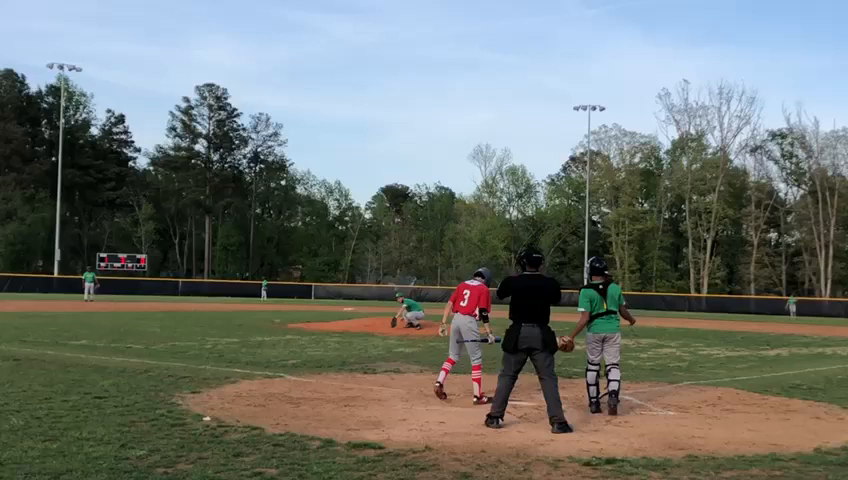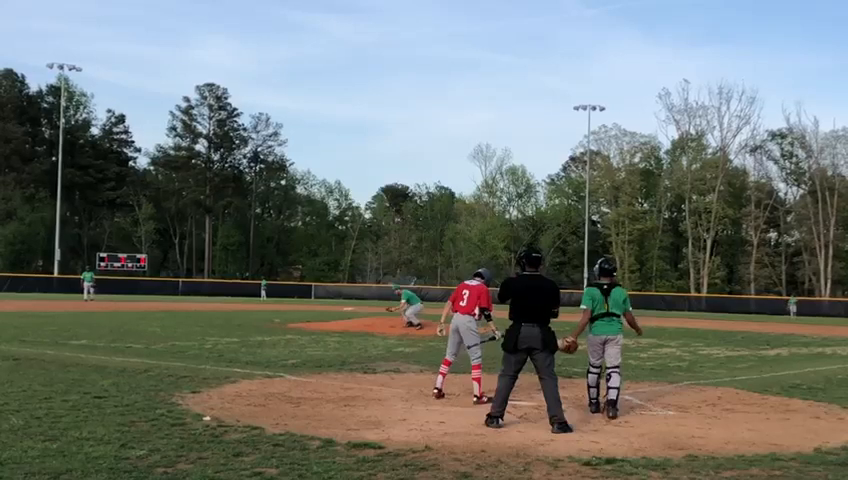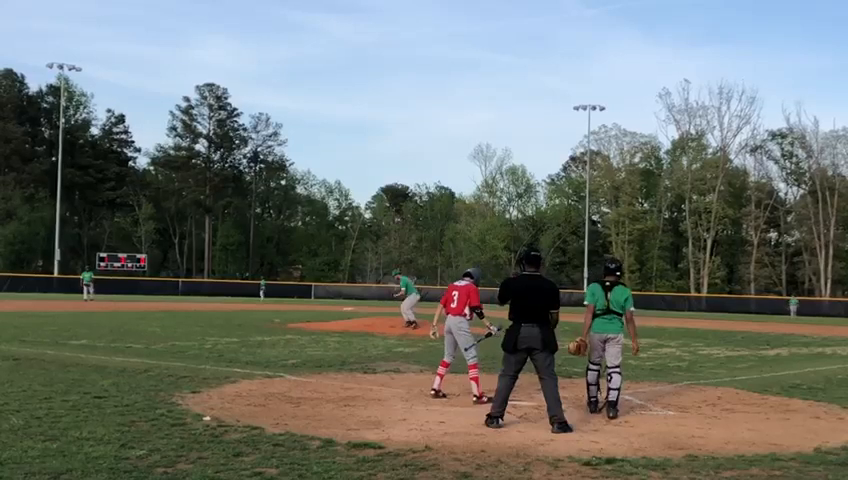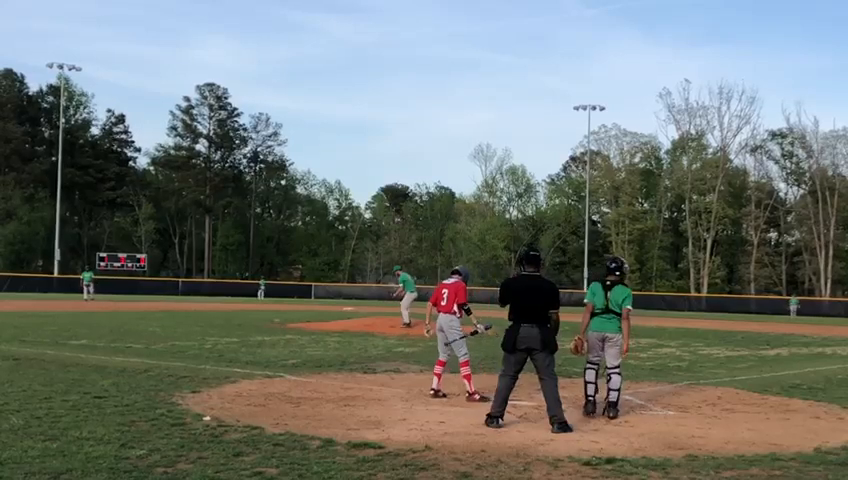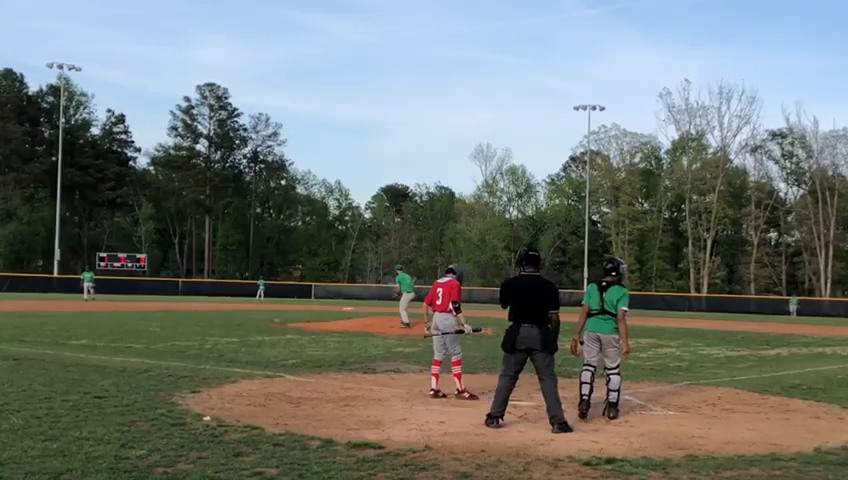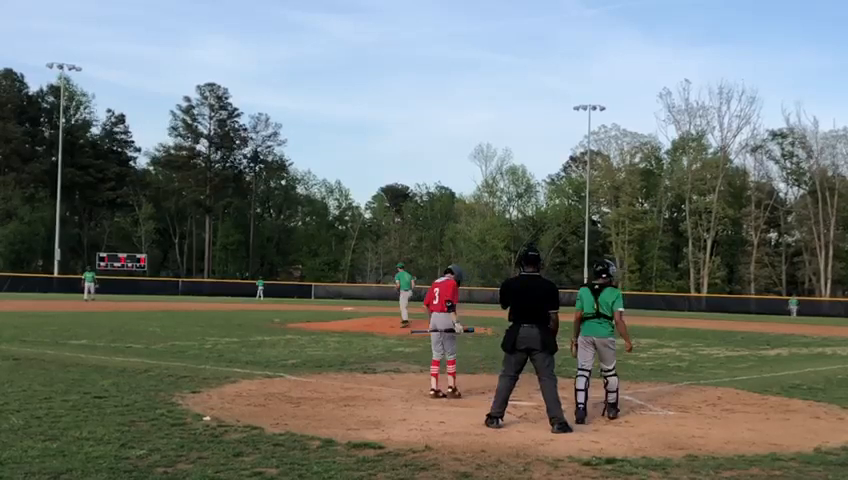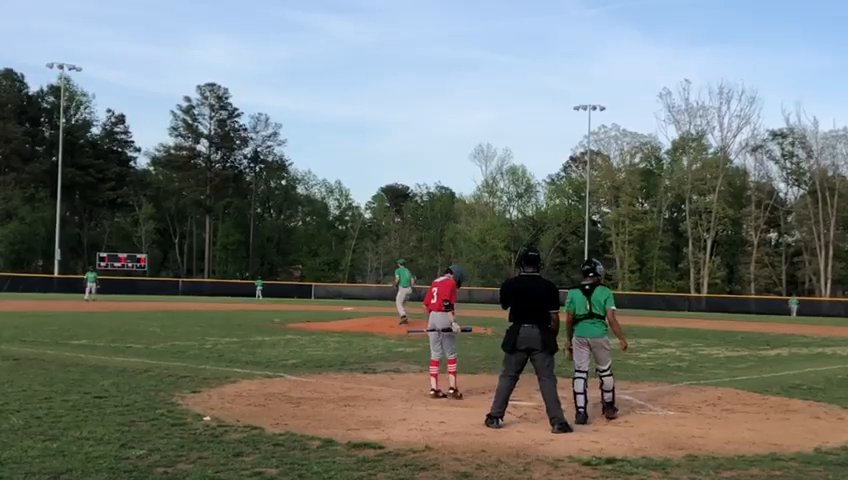
dt=0.2s
person 1, frame 1
left shoulder: (512, 282)
right shoulder: (550, 283)
left elbow: (499, 295)
right elbow: (556, 300)
left hip: (517, 333)
right hip: (541, 334)
left knee: (507, 375)
right knee: (548, 378)
left ankle: (495, 417)
right ankle: (557, 421)
person 1, frame 2
left shoulder: (512, 282)
right shoulder: (550, 285)
left elbow: (501, 299)
right elbow: (555, 313)
left hip: (517, 333)
right hip: (541, 334)
left knee: (507, 375)
right knee: (548, 378)
left ankle: (495, 417)
right ankle: (557, 421)
person 1, frame 3
left shoulder: (511, 283)
right shoulder: (550, 286)
left elbow: (501, 301)
right elbow: (555, 317)
left hip: (517, 333)
right hip: (541, 334)
left knee: (507, 375)
right knee: (548, 378)
left ankle: (495, 417)
right ankle: (557, 421)
person 1, frame 4
left shoulder: (510, 283)
right shoulder: (549, 286)
left elbow: (502, 303)
right elbow: (554, 317)
right wrist: (551, 337)
left hip: (517, 333)
right hip: (541, 335)
left knee: (507, 376)
right knee: (548, 378)
left ankle: (495, 417)
right ankle: (557, 421)
person 1, frame 5
left shoulder: (510, 284)
right shoulder: (549, 286)
left elbow: (503, 305)
right elbow: (554, 318)
right wrist: (553, 339)
left hip: (517, 333)
right hip: (540, 335)
left knee: (507, 376)
right knee: (548, 378)
left ankle: (495, 417)
right ankle: (557, 422)
person 1, frame 6
left shoulder: (510, 284)
right shoulder: (549, 286)
left elbow: (503, 305)
right elbow: (554, 318)
right wrist: (551, 338)
left hip: (517, 334)
right hip: (540, 335)
left knee: (507, 376)
right knee: (547, 379)
left ankle: (495, 417)
right ankle: (557, 422)
person 1, frame 7
left shoulder: (510, 284)
right shoulder: (549, 286)
left elbow: (504, 306)
right elbow: (554, 318)
right wrist: (552, 339)
left hip: (517, 334)
right hip: (541, 335)
left knee: (507, 376)
right knee: (547, 379)
left ankle: (495, 417)
right ankle: (557, 422)
person 2, frame 1
left shoulder: (586, 291)
right shoulder: (615, 287)
left elbow: (585, 318)
right elbow: (623, 311)
left wrist: (572, 336)
right wrist: (632, 319)
left hip: (594, 332)
right hip: (613, 331)
left knee: (593, 366)
right knee: (613, 365)
left ankle: (594, 403)
right ankle: (613, 396)
person 2, frame 2
left shoulder: (590, 290)
right shoulder: (621, 291)
left elbow: (585, 317)
right elbow: (629, 317)
left wrist: (574, 336)
right wrist: (638, 329)
left hip: (596, 333)
right hip: (614, 333)
left knee: (594, 368)
right knee: (613, 368)
left ankle: (594, 403)
right ankle: (611, 405)
person 2, frame 3
left shoulder: (593, 287)
right shoulder: (625, 291)
left elbow: (589, 312)
right elbow: (629, 318)
left wrist: (584, 335)
right wrist: (634, 341)
left hip: (597, 331)
right hip: (615, 332)
left knee: (593, 365)
right knee: (614, 368)
left ankle: (593, 402)
right ankle: (612, 407)
person 2, frame 4
left shoulder: (595, 286)
right shoulder: (625, 290)
left elbow: (588, 311)
right elbow: (625, 317)
left wrist: (581, 333)
right wrist: (626, 340)
left hip: (595, 330)
right hip: (614, 332)
left knee: (591, 364)
right knee: (614, 368)
left ankle: (590, 401)
right ankle: (612, 407)
person 2, frame 5
left shoulder: (592, 287)
right shoulder: (621, 291)
left elbow: (584, 312)
right elbow: (620, 318)
left wrist: (577, 334)
right wrist: (625, 342)
left hip: (591, 331)
right hip: (610, 332)
left knee: (588, 366)
right knee: (613, 369)
left ankle: (584, 401)
right ankle: (612, 407)
person 2, frame 6
left shoulder: (583, 291)
right shoulder: (614, 292)
left elbow: (577, 317)
right elbow: (618, 320)
left wrist: (575, 337)
right wrist: (627, 340)
left hip: (586, 334)
right hip: (605, 335)
left knee: (583, 371)
right knee: (609, 371)
left ankle: (581, 409)
right ankle: (612, 408)
person 2, frame 7
left shoulder: (573, 292)
right shoulder: (605, 291)
left elbow: (569, 320)
right elbow: (611, 318)
left wrist: (569, 341)
right wrist: (622, 338)
left hip: (580, 336)
right hip: (599, 335)
left knee: (580, 373)
right knee: (605, 371)
left ankle: (581, 413)
right ankle: (609, 408)
person 3, frame 1
left shoulder: (462, 285)
right shoulder: (484, 289)
left elbow: (449, 304)
right elbow: (483, 313)
left wrist: (443, 323)
right wrist: (489, 332)
left hip: (456, 320)
right hip: (469, 322)
left knee: (453, 355)
right knee: (476, 359)
left ankle: (440, 382)
right ankle: (478, 396)
person 3, frame 2
left shoulder: (462, 285)
right shoulder: (483, 289)
left elbow: (449, 303)
right elbow: (485, 311)
left wrist: (441, 323)
right wrist: (494, 329)
left hip: (455, 319)
right hip: (468, 322)
left knee: (450, 355)
right knee: (476, 358)
left ankle: (437, 388)
right ankle: (478, 395)
person 3, frame 3
left shoulder: (452, 286)
right shoulder: (472, 288)
left elbow: (440, 306)
right elbow: (477, 310)
left wrist: (434, 325)
right wrist: (489, 326)
left hip: (449, 321)
right hip: (460, 323)
left knee: (448, 357)
right knee: (471, 358)
left ankle: (435, 389)
right ankle: (478, 395)
person 3, frame 4
left shoulder: (441, 285)
right shoulder: (460, 285)
left elbow: (430, 304)
right elbow: (464, 307)
left wrist: (427, 324)
right wrist: (476, 324)
left hip: (440, 319)
right hip: (451, 320)
left knee: (443, 355)
right knee: (463, 355)
left ankle: (435, 389)
right ankle: (471, 392)
person 3, frame 5
left shoulder: (436, 284)
right shoulder: (455, 284)
left elbow: (426, 305)
right elbow: (456, 305)
left wrist: (427, 322)
right wrist: (464, 324)
left hip: (436, 318)
right hip: (448, 319)
left knee: (438, 355)
right knee: (456, 355)
left ankle: (434, 389)
right ankle: (460, 390)
person 3, frame 6
left shoulder: (435, 284)
right shoulder: (452, 283)
left elbow: (426, 305)
right elbow: (449, 304)
right wrist: (456, 323)
left hip: (434, 318)
right hip: (445, 319)
left knee: (436, 355)
right knee: (451, 355)
left ankle: (434, 389)
right ankle: (451, 388)
person 3, frame 7
left shoulder: (434, 283)
right shoulder: (450, 283)
left elbow: (426, 305)
right elbow: (447, 303)
right wrist: (453, 322)
left hip: (432, 318)
right hip: (444, 318)
left knee: (435, 355)
right knee: (451, 354)
left ankle: (434, 389)
right ankle: (453, 389)
